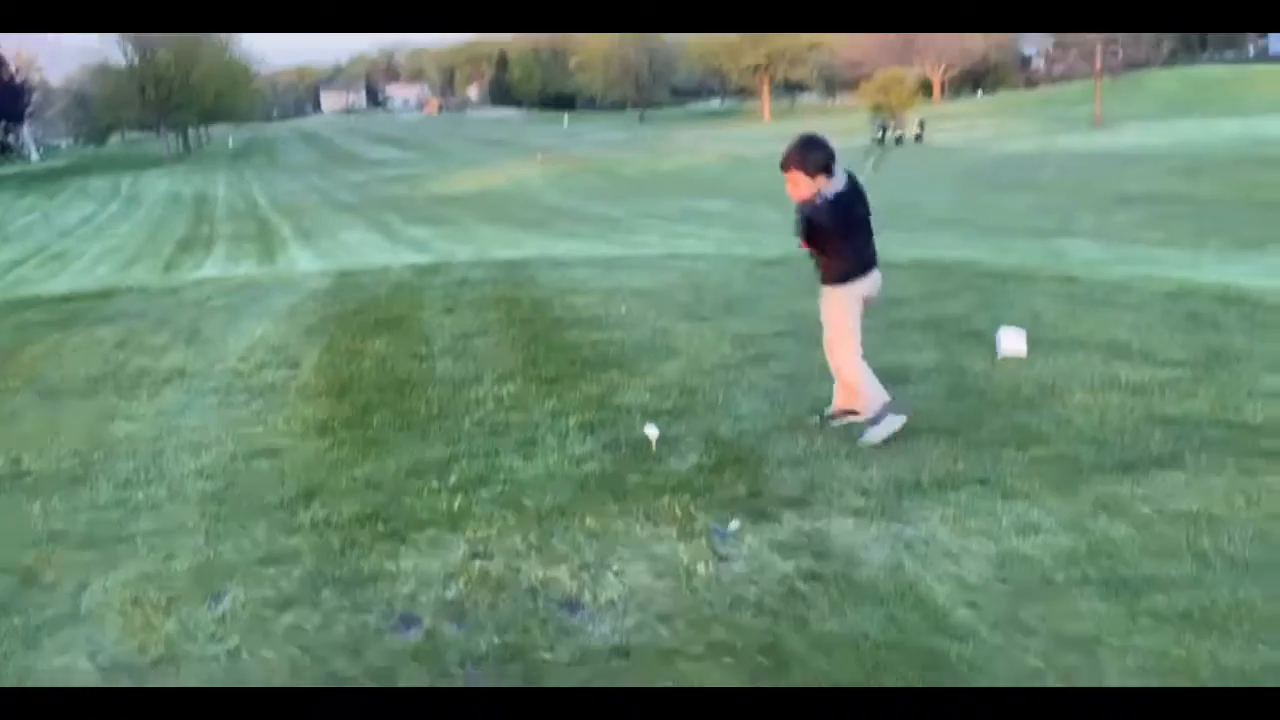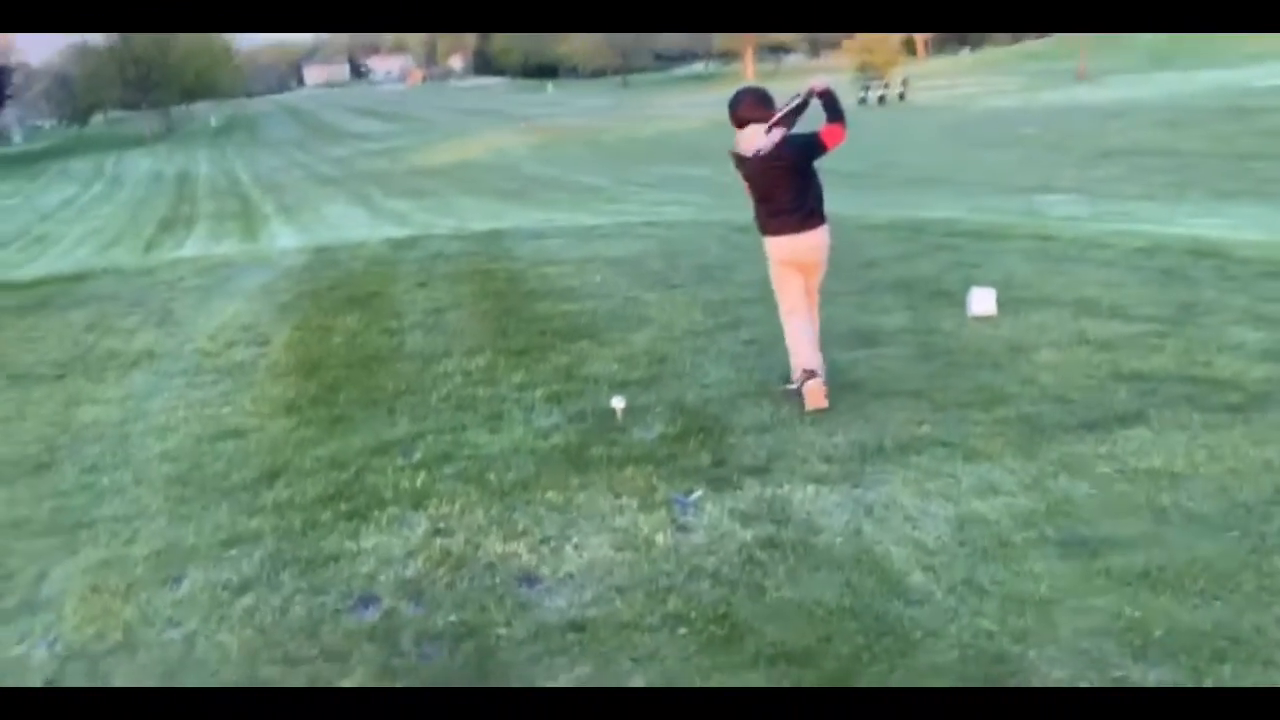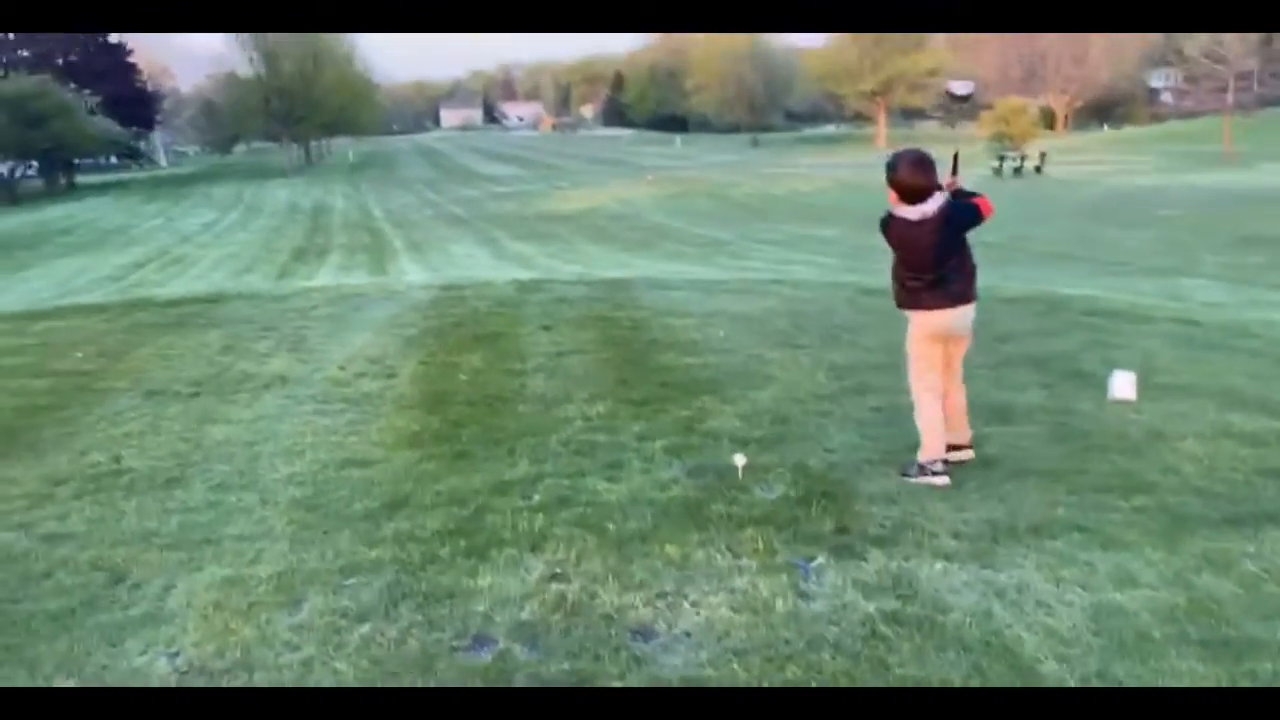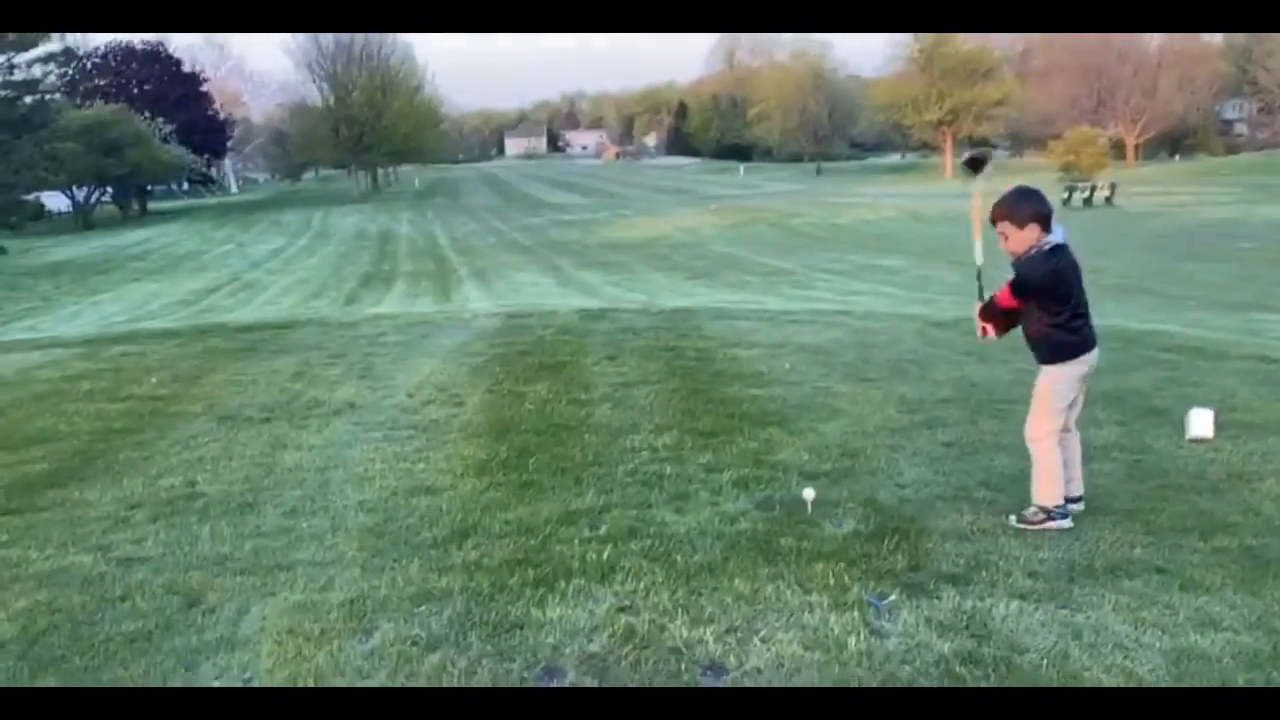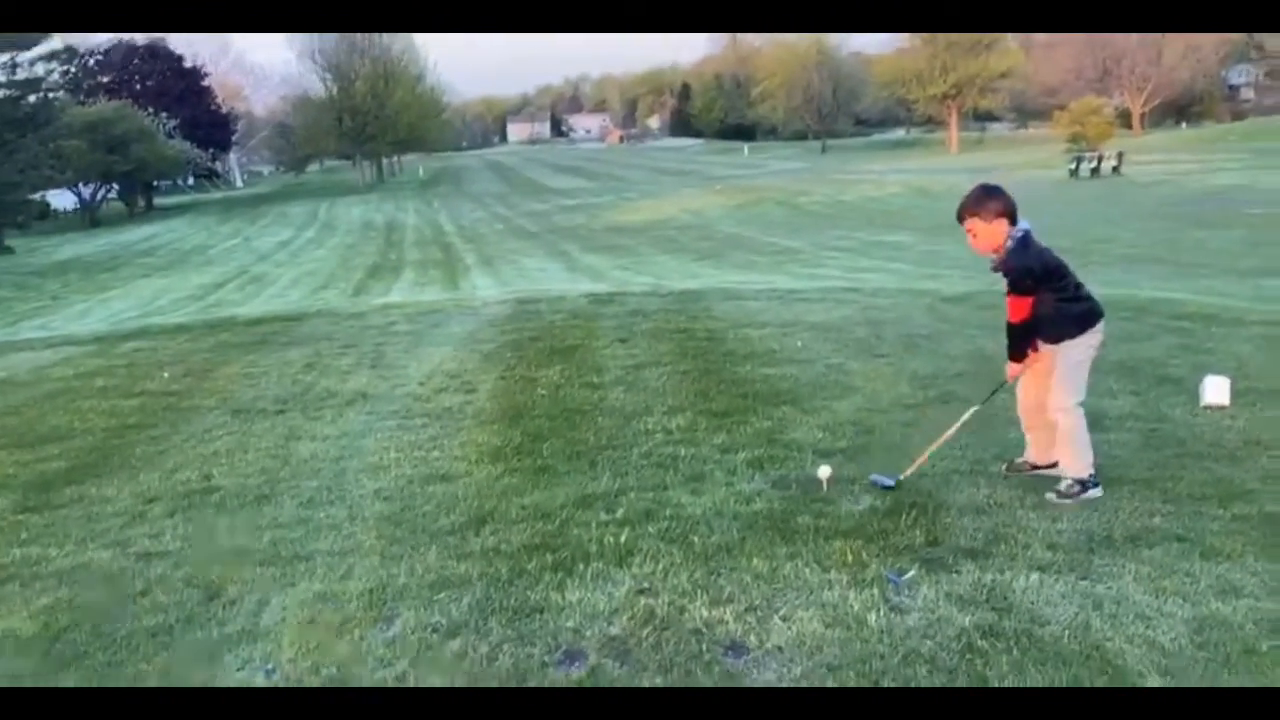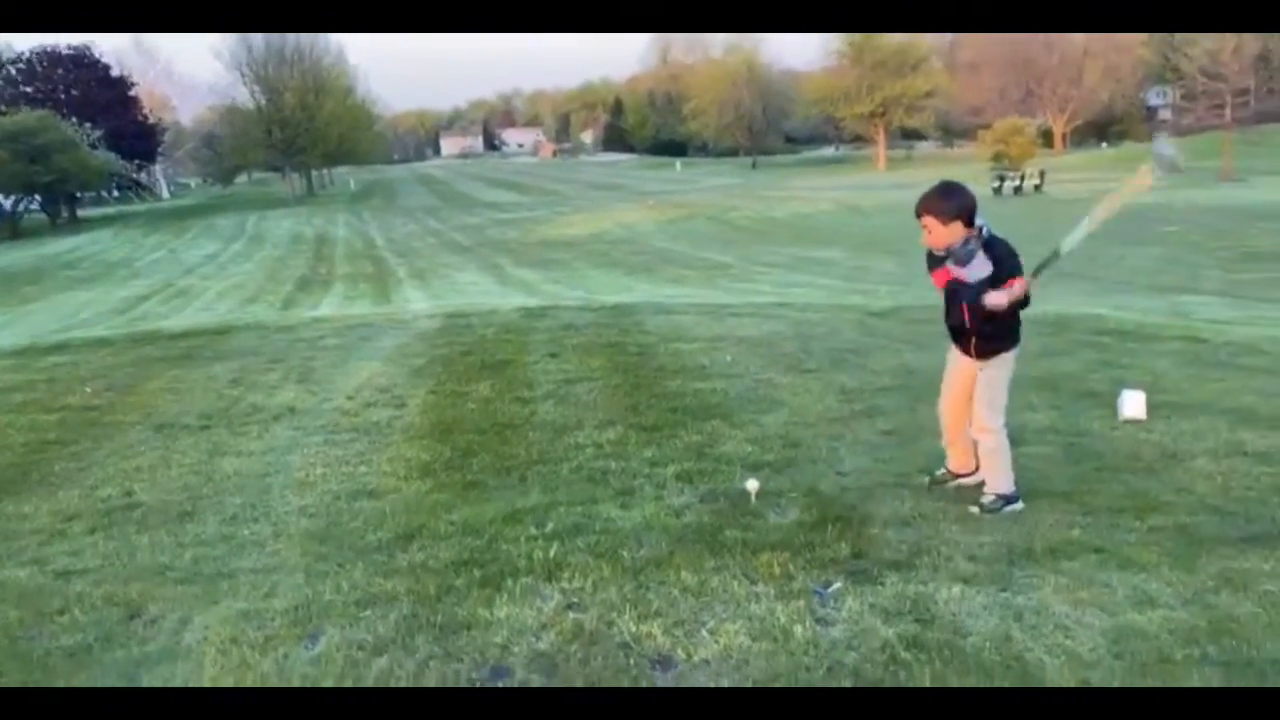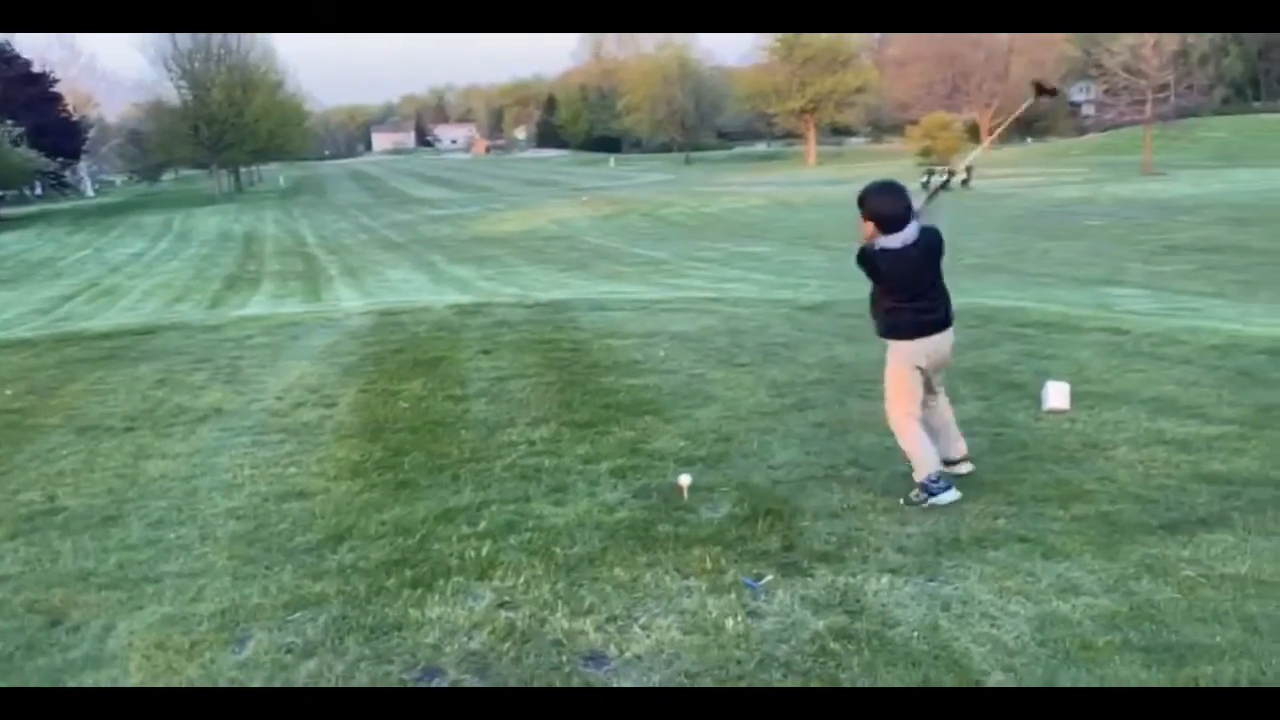
dt=0.7s
person 1, frame 1
left shoulder: (815, 215)
right shoulder: (849, 185)
left elbow: (809, 241)
left hip: (842, 285)
right hip: (865, 275)
left knee: (844, 351)
right knee: (838, 343)
left ankle: (880, 410)
right ankle: (847, 404)
person 1, frame 2
left shoulder: (741, 158)
right shoulder: (794, 148)
left elbow: (774, 131)
right elbow: (837, 128)
left wrist: (804, 99)
right wrist: (825, 94)
left hip: (780, 243)
right hip: (814, 235)
left knee: (792, 311)
right knee: (809, 304)
left ankle: (807, 373)
right ankle: (812, 367)
person 1, frame 3
left shoulder: (891, 226)
right shoulder: (952, 214)
right elbow: (984, 206)
left wrist: (942, 193)
right wrist: (955, 191)
left hip: (925, 317)
right hip: (961, 310)
left knee: (926, 389)
right knee: (952, 379)
left ankle: (932, 462)
right ankle: (959, 441)
person 1, frame 4
left shoulder: (1035, 270)
right shoulder: (1054, 255)
left elbow: (1006, 301)
left wrist: (983, 315)
right wrist: (998, 323)
left hip: (1062, 360)
right hip: (1079, 353)
left knee: (1041, 431)
right knee: (1063, 427)
left ankle: (1051, 507)
right ankle: (1071, 493)
person 1, frame 5
left shoulder: (1021, 262)
right shoulder: (1016, 253)
left elbow: (1019, 316)
right elbow: (1026, 309)
left wrist: (1015, 357)
right wrist: (1030, 348)
left hip: (1078, 332)
right hip: (1053, 333)
left knee: (1062, 403)
right knee: (1030, 393)
left ankle: (1083, 478)
right ankle: (1042, 456)
person 1, frame 6
left shoulder: (999, 252)
right shoulder: (937, 258)
left elbow: (1017, 297)
right elbow: (954, 287)
left wrist: (1017, 292)
right wrist: (986, 298)
left hip: (997, 351)
right hip: (962, 347)
left knee: (986, 421)
right knee: (950, 410)
left ankle: (1002, 491)
right ankle: (963, 468)
person 1, frame 7
left shoulder: (870, 258)
right shoulder: (930, 238)
right wrist: (907, 212)
left hip: (906, 343)
right hip: (941, 335)
left knee: (903, 413)
right knee: (934, 395)
left ankle: (933, 480)
right ankle: (955, 456)
